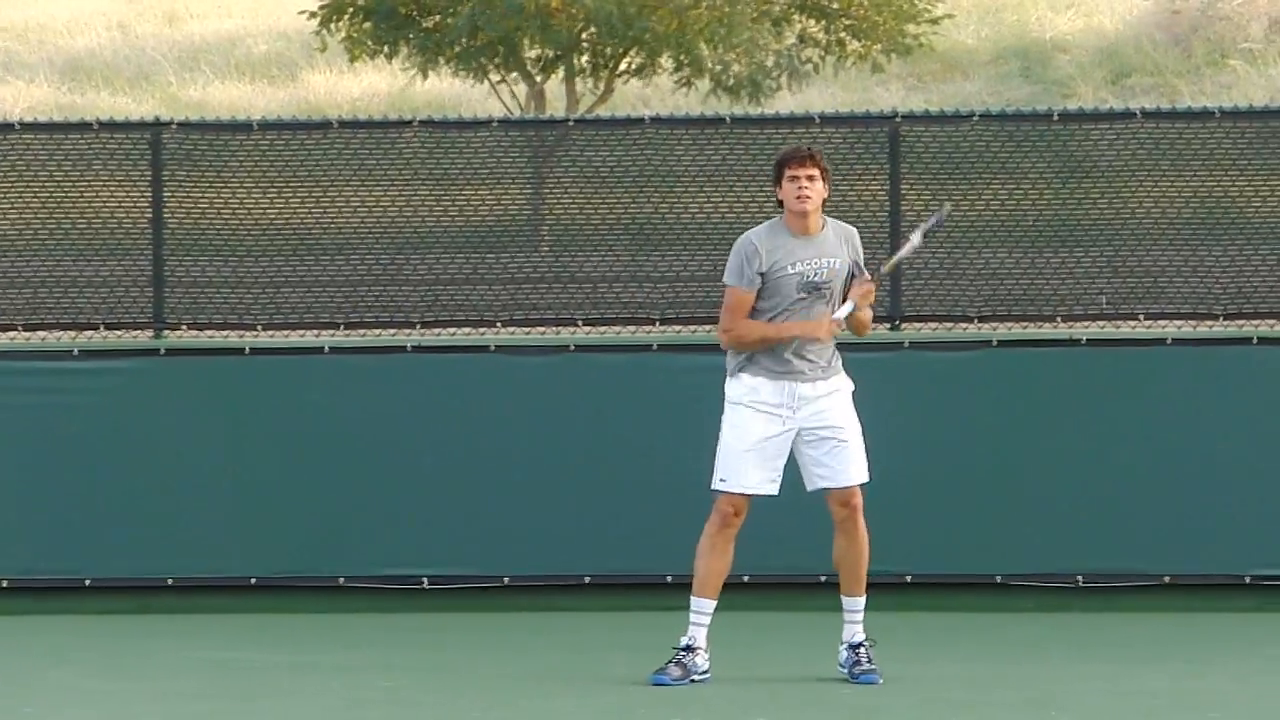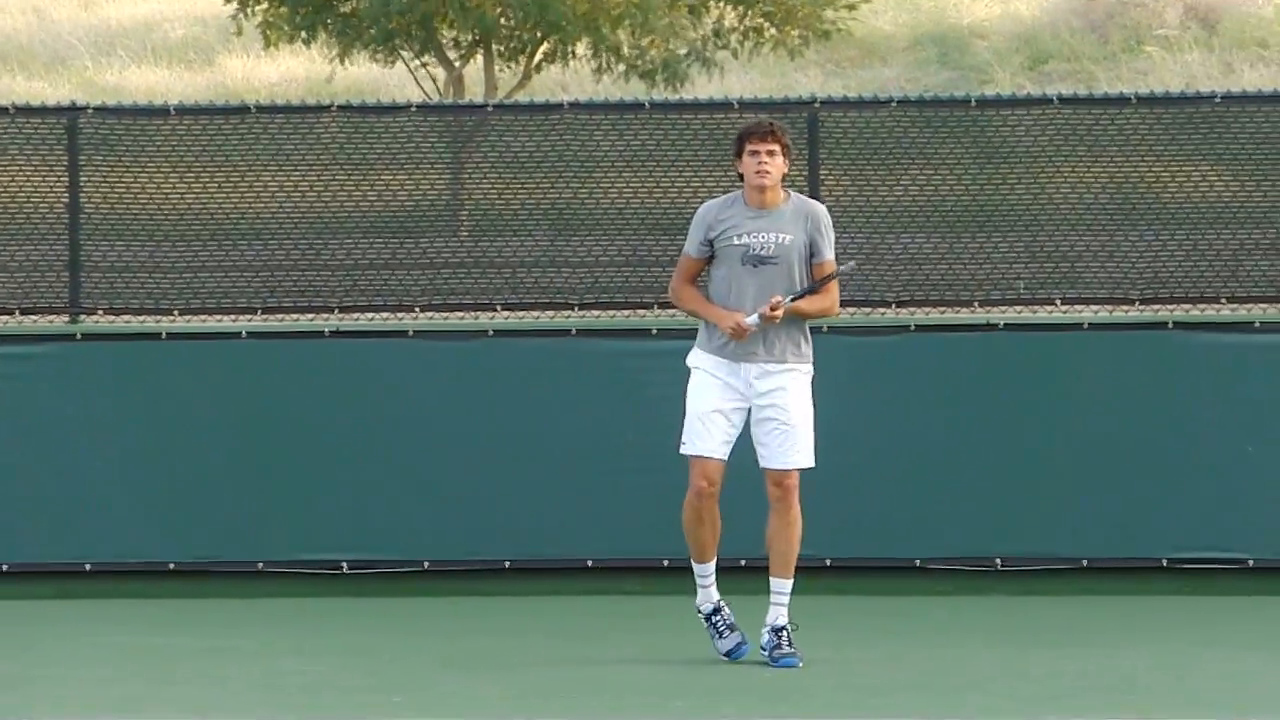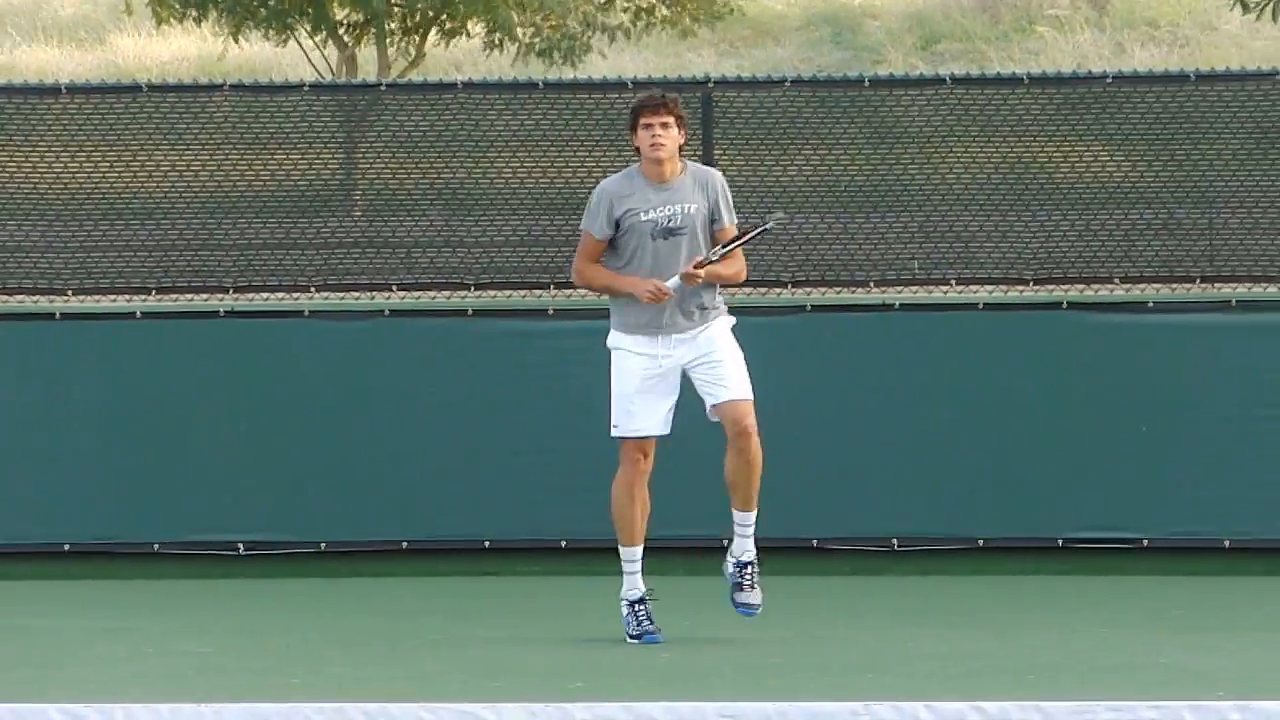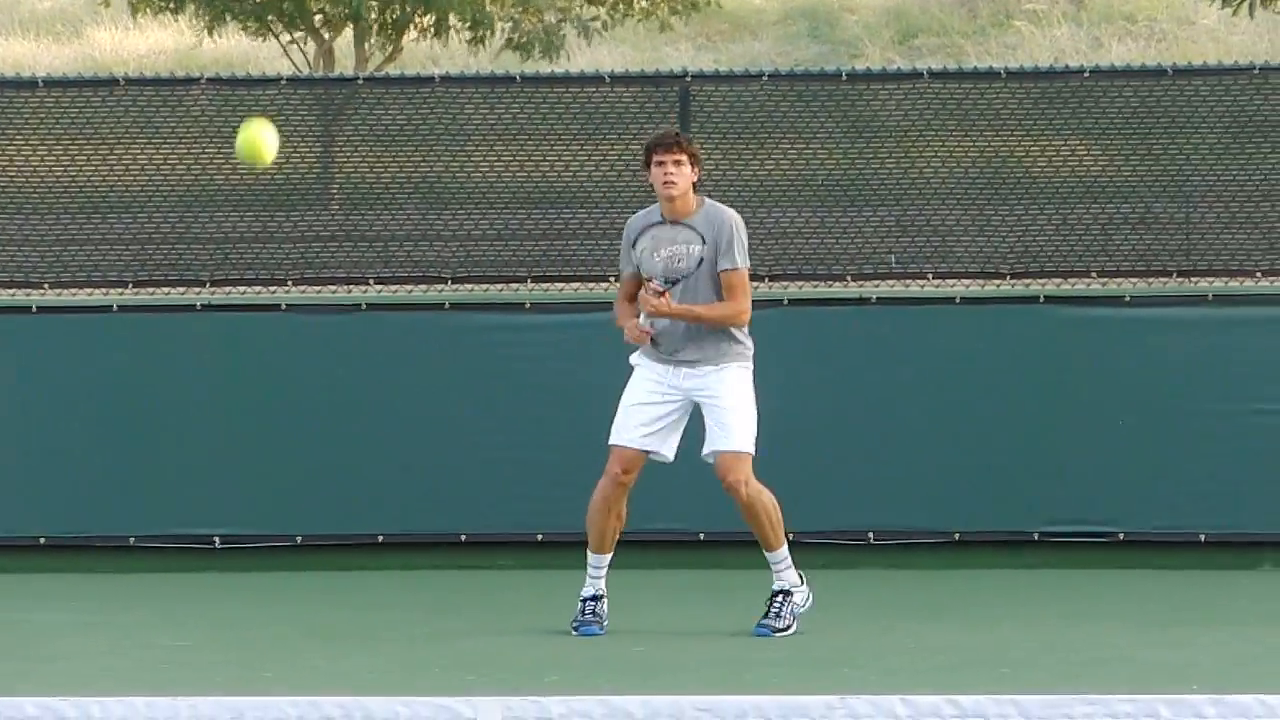
dt=0.4s
person 1, frame 1
left shoulder: (844, 238)
right shoulder: (753, 245)
left elbow: (861, 327)
right elbow: (733, 333)
left wrist: (859, 306)
right wrist: (798, 329)
left hip: (824, 391)
right hip: (758, 391)
left knee: (849, 507)
right knee: (727, 514)
left ankle: (854, 640)
right ankle: (695, 648)
person 1, frame 2
left shoulder: (812, 216)
right shoulder: (713, 215)
left elbow: (830, 301)
right elbow: (679, 287)
left wrist: (789, 308)
right wrist: (718, 316)
left hip: (784, 371)
right hip: (717, 367)
left knee: (784, 491)
right knee: (703, 485)
left ankle: (777, 625)
right ankle: (708, 601)
person 1, frame 3
left shoulder: (709, 182)
right shoulder: (612, 192)
left elbow: (737, 266)
right elbow: (583, 269)
left wrist: (708, 272)
right wrist: (633, 284)
left hip: (705, 329)
right hip: (638, 340)
left knee: (743, 427)
right knee: (635, 461)
left ankle: (743, 551)
right ankle: (633, 592)
person 1, frame 4
left shoulder: (724, 222)
right shoulder: (639, 227)
left elbow: (739, 310)
right elbow: (627, 297)
left wrist: (677, 310)
right wrist: (631, 322)
left hip: (722, 366)
right hip: (658, 366)
left knee: (738, 479)
right knee: (617, 474)
left ankle: (788, 584)
right ankle: (593, 592)
